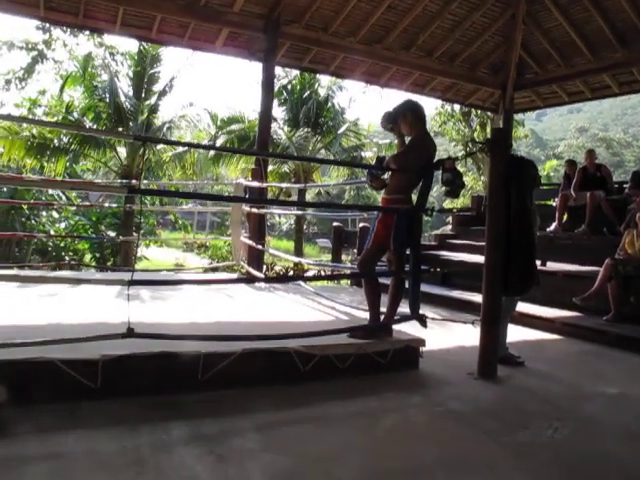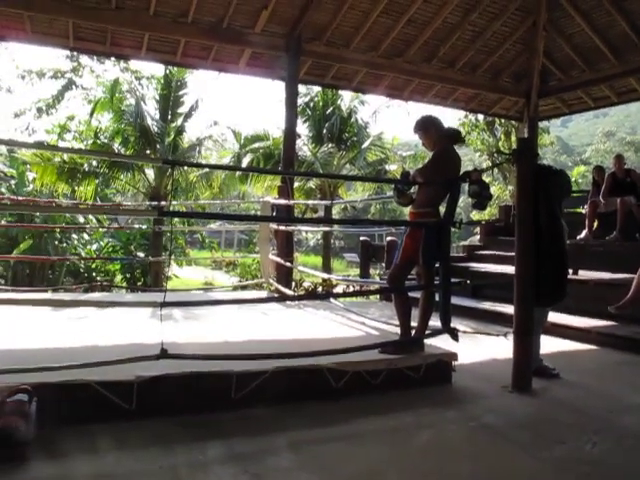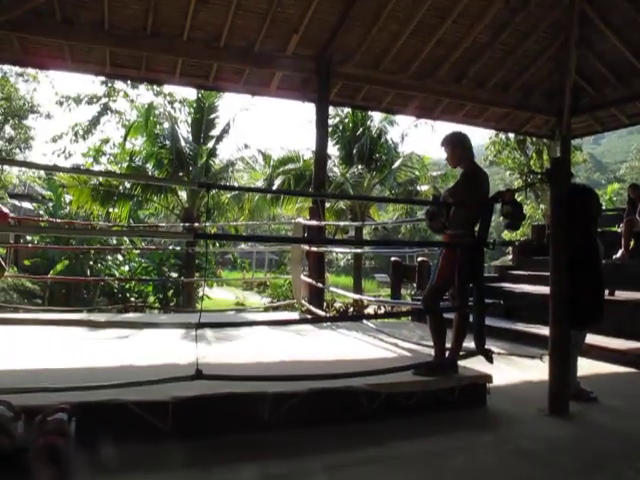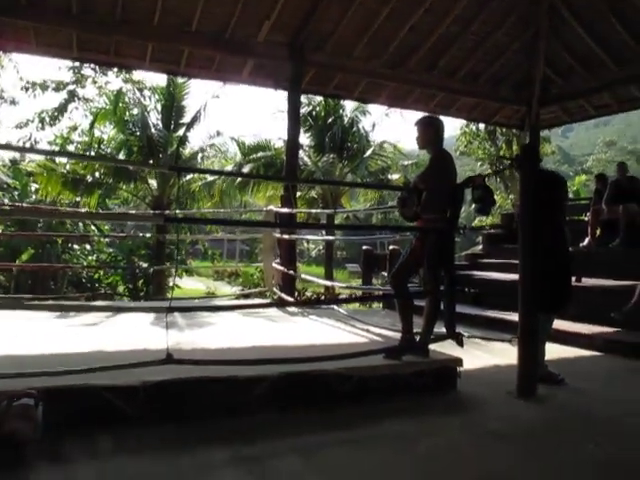
dt=1s
person 1, frame 1
left shoulder: (420, 140)
right shoulder: (424, 142)
left elbow: (397, 161)
left wrist: (386, 161)
right wrist: (398, 136)
left hip: (395, 209)
right hip: (402, 209)
left knee: (365, 264)
right knee: (397, 268)
left ankle: (375, 323)
right ankle: (385, 323)
person 1, frame 2
left shoulder: (444, 153)
right shoulder: (450, 155)
left elbow: (422, 174)
left wrist: (412, 175)
left hip: (423, 223)
right hip: (431, 222)
left knee: (395, 278)
right knee: (427, 281)
left ankle: (406, 338)
right ankle: (417, 338)
person 1, frame 3
left shoulder: (470, 175)
right shoulder: (479, 175)
left elbow: (449, 197)
left wrist: (443, 198)
left hip: (457, 244)
right hip: (466, 243)
left knee: (431, 299)
right knee: (460, 302)
left ankle: (440, 359)
right ankle: (451, 360)
person 1, frame 4
left shoulder: (439, 159)
right shoulder: (445, 159)
left elbow: (420, 183)
left wrist: (414, 185)
left hip: (431, 230)
right hip: (439, 230)
left knee: (398, 277)
right knee: (432, 287)
left ankle: (408, 338)
right ankle: (422, 342)
person 2, frame 1
left shoulder: (520, 196)
right shoulder: (518, 196)
right elbow: (524, 226)
left hip: (515, 251)
right hip: (515, 252)
left knee: (509, 296)
right knee: (510, 296)
left ankle: (500, 347)
right ankle: (499, 349)
person 2, frame 2
left shoulder: (546, 208)
right shoulder: (545, 209)
right elbow: (550, 239)
left hip: (544, 264)
right hip: (544, 266)
left knee: (537, 313)
right knee: (538, 313)
left ankle: (533, 360)
right ankle: (534, 362)
person 2, frame 3
left shoulder: (571, 204)
right shoulder: (581, 203)
left hip: (576, 273)
right hip: (581, 274)
left knee: (574, 328)
right knee: (577, 327)
left ankle: (570, 381)
right ankle: (570, 384)
person 2, frame 4
left shoulder: (532, 182)
right shoulder: (551, 180)
left hip: (541, 252)
right hip: (550, 253)
left knee: (542, 308)
right knee: (546, 308)
left ankle: (537, 362)
right ankle: (537, 365)
